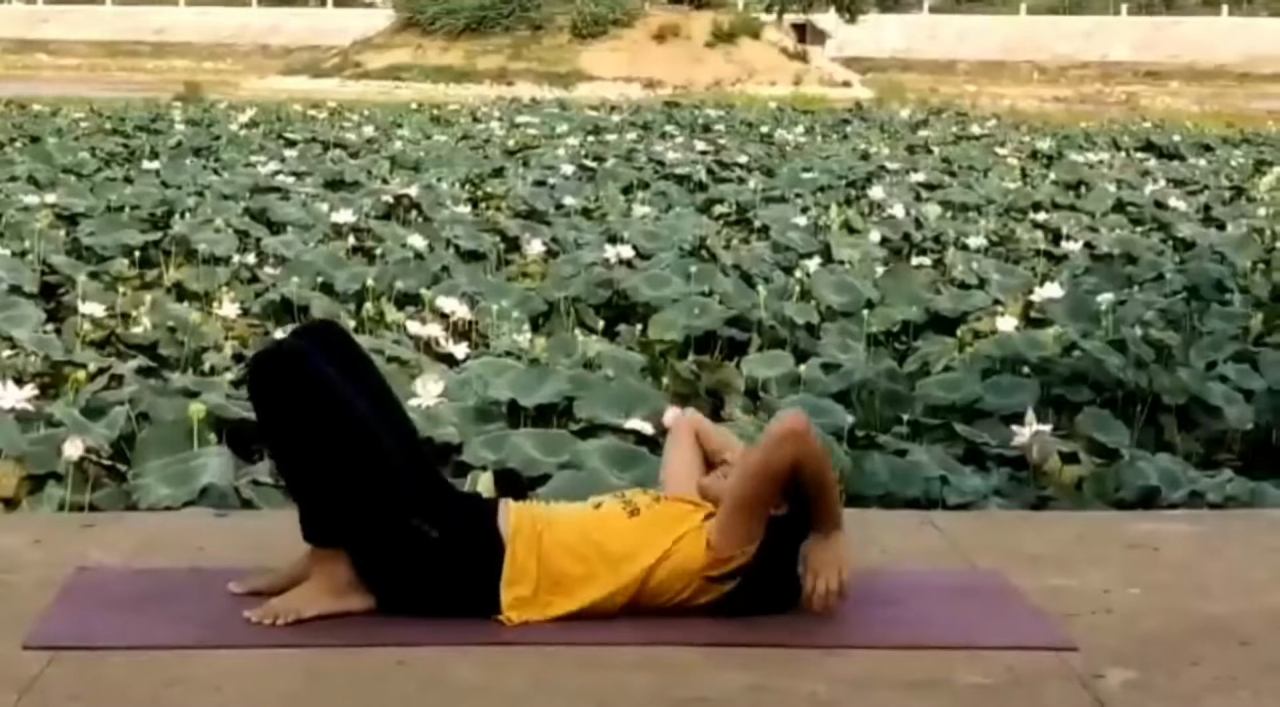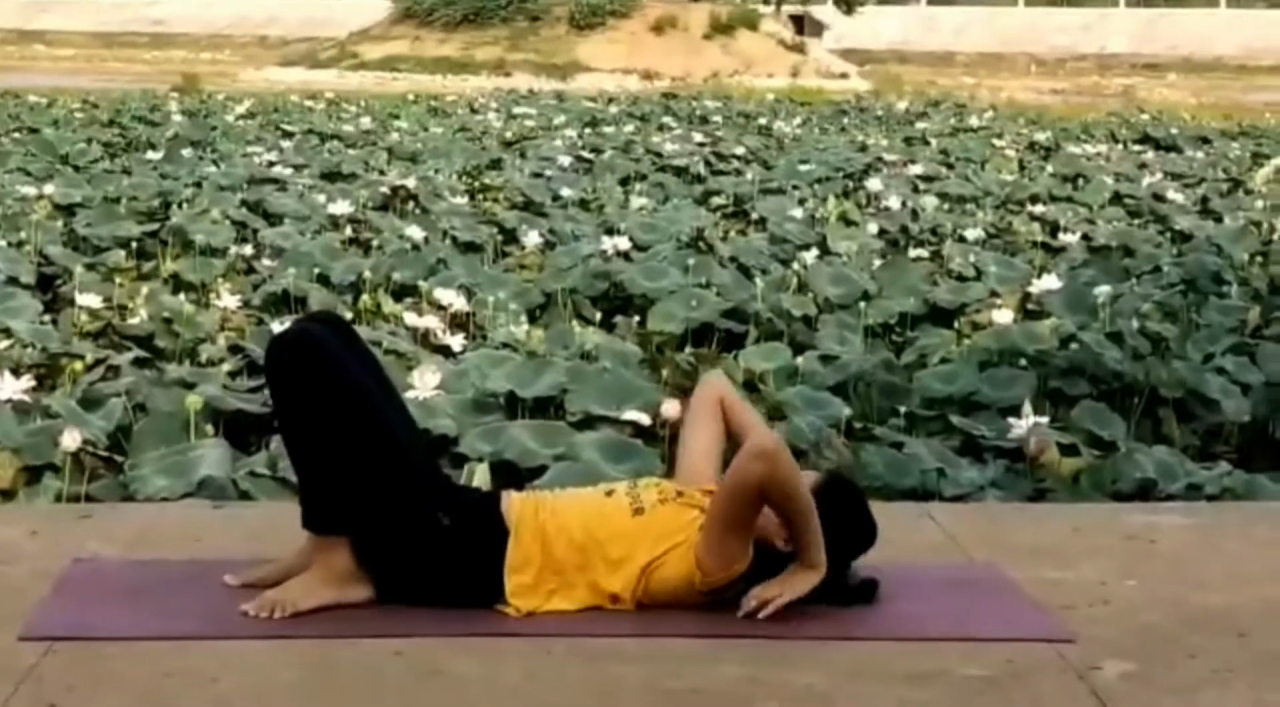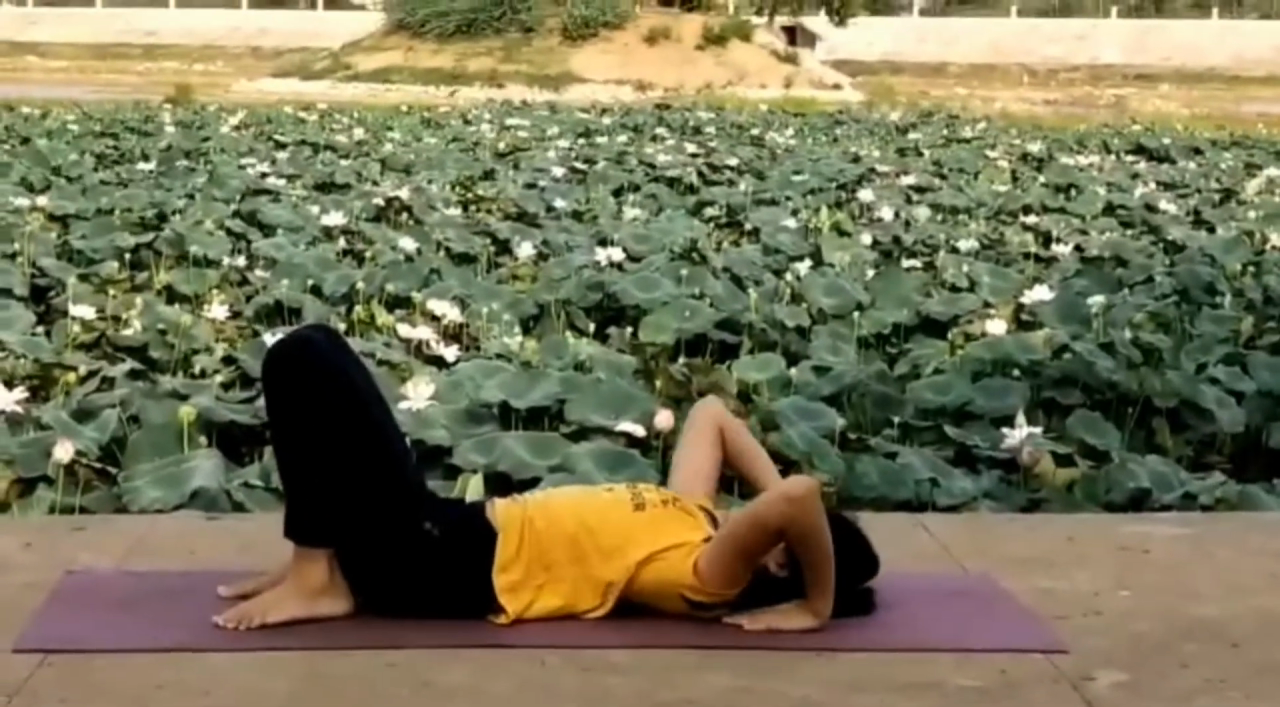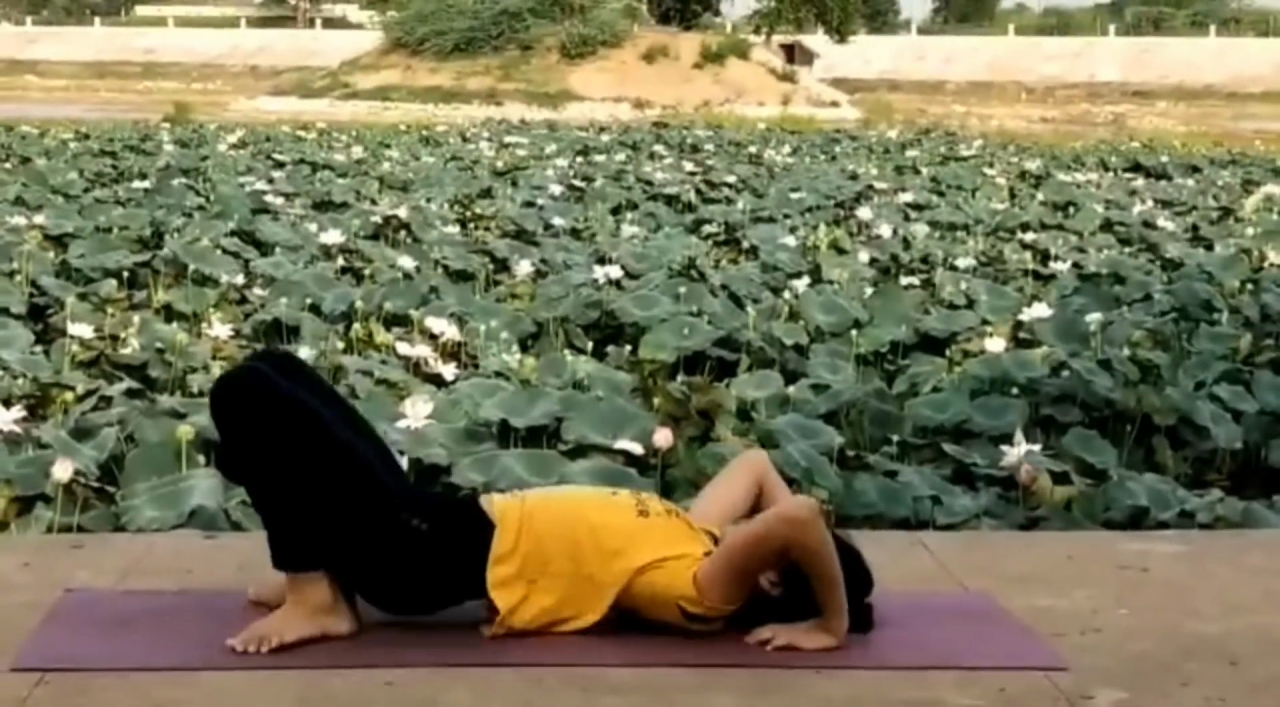
dt=1s
person 1, frame 1
left shoulder: (721, 549)
right shoulder: (691, 514)
left elbow: (794, 429)
right elbow: (687, 421)
left wrist: (827, 536)
right wrist: (756, 461)
left hip: (451, 566)
right hip: (467, 528)
left knee: (281, 368)
right knee: (321, 342)
left ankle: (339, 580)
right ankle: (331, 554)
person 1, frame 2
left shoulder: (717, 564)
right shoulder: (701, 500)
left elbow: (765, 453)
right elbow: (713, 388)
right wrist: (786, 476)
left hip: (450, 557)
right hip: (469, 521)
left knee: (299, 352)
right knee: (321, 333)
left ankle: (337, 568)
right ankle: (330, 546)
person 1, frame 3
left shoulder: (710, 578)
right shoulder: (696, 516)
right elbow: (709, 410)
left wrist: (816, 608)
right wrist: (775, 493)
left hip: (436, 564)
right hip: (451, 535)
left knee: (299, 361)
right knee: (315, 348)
left ankle: (316, 581)
right ankle: (318, 562)
person 1, frame 4
left shoulder: (703, 593)
right shoulder: (704, 537)
left elbow: (799, 515)
right elbow: (755, 460)
left wrist: (832, 626)
left hip: (444, 553)
right hip: (456, 530)
left knee: (245, 393)
right knee: (271, 374)
left ankle: (315, 599)
right ankle: (321, 576)
